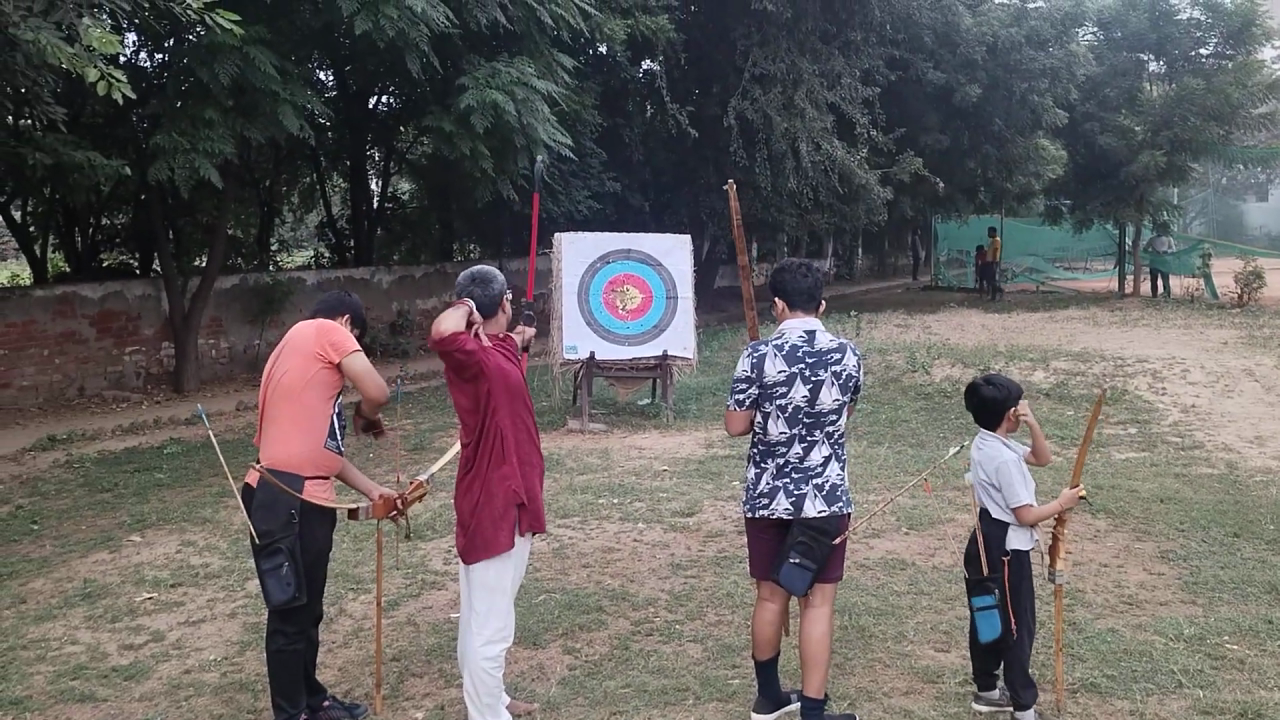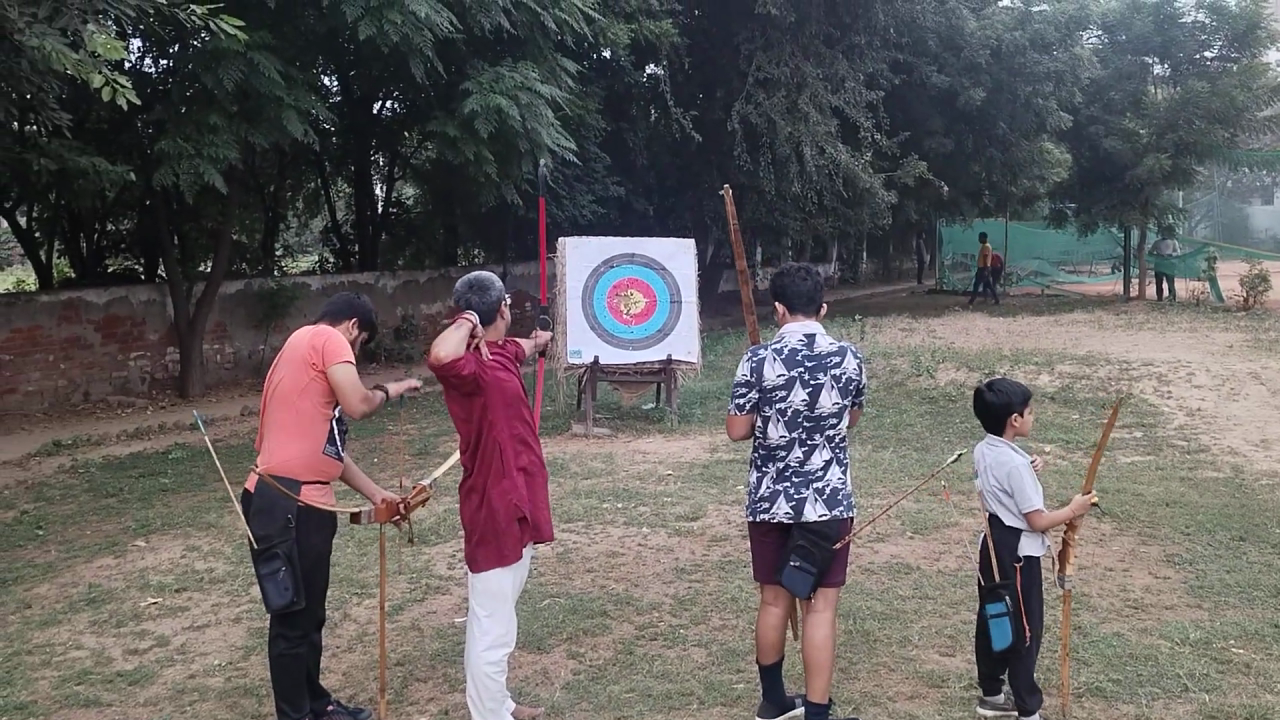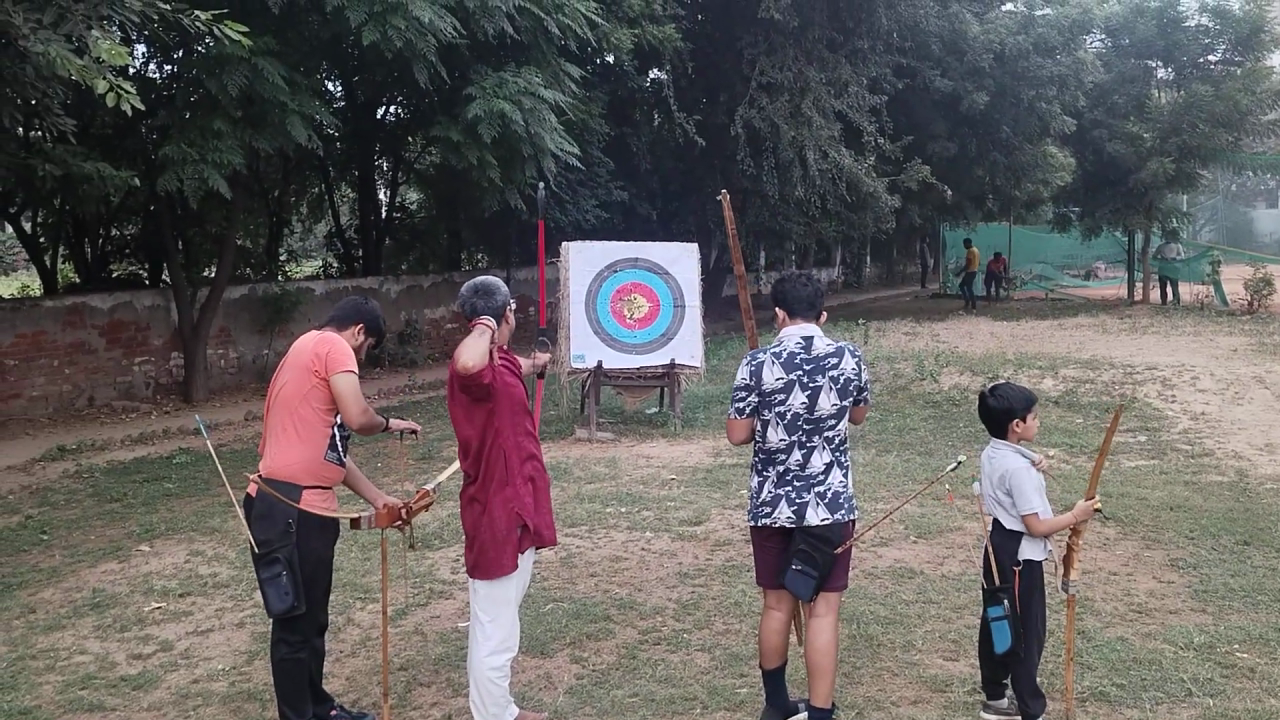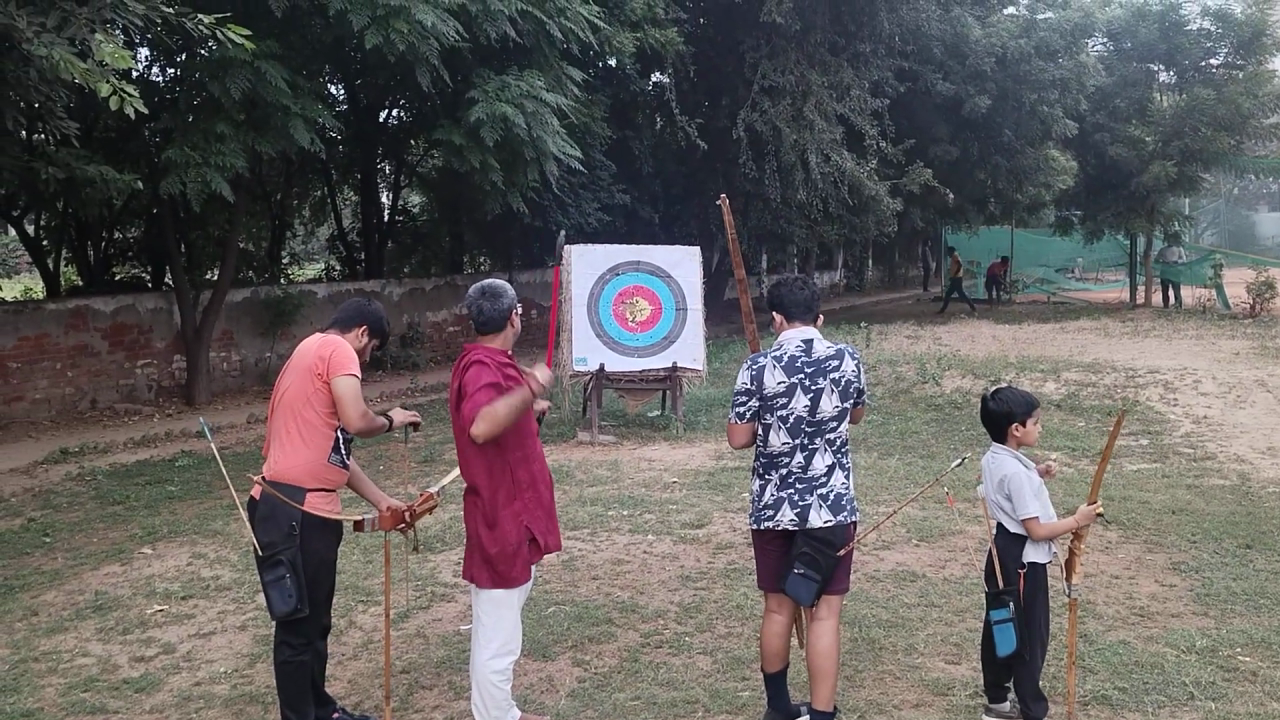
dt=0.4s
person 1, frame 1
left shoulder: (759, 355)
right shoulder: (848, 355)
left elbow: (736, 425)
left hip: (768, 496)
right hip: (825, 498)
left knee: (770, 595)
right knee: (818, 602)
person 1, frame 2
left shoulder: (758, 360)
right shoulder: (849, 357)
left elbow: (737, 430)
left hip: (770, 500)
right hip: (827, 501)
left knee: (774, 600)
right knee: (820, 606)
person 1, frame 3
left shoulder: (757, 363)
right shoulder: (848, 358)
left elbow: (737, 434)
left hip: (771, 504)
right hip: (829, 504)
left knee: (776, 604)
right knee: (823, 610)
person 1, frame 4
left shoulder: (758, 367)
right shoulder: (847, 360)
left elbow: (738, 438)
left hip: (774, 508)
right hip: (831, 508)
left knee: (778, 607)
right knee: (825, 612)
person 2, frame 1
left shoulder: (491, 346)
right shoulder: (470, 352)
right elbow: (441, 332)
left wrist: (517, 339)
right wrist: (467, 308)
left hip: (502, 496)
right hip: (494, 502)
left knee: (485, 614)
right knee: (490, 623)
person 2, frame 2
left shoulder: (497, 352)
right shoulder: (471, 365)
right elbow: (440, 356)
left wrist: (535, 343)
right wrist: (466, 324)
left hip: (509, 505)
right hip: (497, 510)
left knee: (492, 621)
right knee: (493, 628)
person 2, frame 3
left shoulder: (495, 361)
right shoulder: (480, 368)
right elbow: (466, 363)
left wrist: (531, 364)
right wrist: (485, 329)
left hip: (511, 509)
right hip: (500, 515)
left knee: (497, 626)
right knee: (495, 633)
person 2, frame 4
left shoulder: (489, 364)
right shoulder: (481, 368)
right elbow: (481, 427)
left wrist: (528, 402)
right wrist: (529, 389)
left hip: (513, 515)
right hip: (502, 521)
left knee: (498, 630)
right knee: (497, 636)
person 3, frame 1
left shoulder: (296, 350)
right shoulder: (326, 331)
right elbow: (376, 393)
left wrist: (371, 488)
right wrist: (366, 417)
left hip: (300, 498)
right hip: (287, 499)
left knee: (306, 608)
right knee: (291, 612)
person 3, frame 2
left shoulder: (306, 348)
right shoulder: (327, 339)
right elbow: (357, 405)
left wrist: (375, 493)
right wrist: (388, 390)
left hip: (301, 503)
right hip: (286, 503)
left knee: (309, 613)
right knee: (293, 617)
person 3, frame 3
left shoulder: (311, 352)
right shoulder: (331, 346)
left elbow: (330, 448)
right elbow: (357, 418)
left wrist: (378, 498)
right wrist: (389, 423)
left hip: (305, 508)
right hip: (288, 508)
left knee: (312, 618)
right knee: (296, 622)
person 3, frame 4
left shoulder: (316, 355)
right shoulder: (334, 349)
left elbow: (334, 448)
right elbow: (356, 421)
left wrist: (382, 500)
right wrist: (391, 420)
left hip: (308, 510)
right hip: (292, 510)
left knee: (315, 621)
right knee: (299, 625)
person 4, frame 1
left shoulder: (984, 443)
right shoulder: (1005, 458)
left elbow: (1042, 458)
right elbow: (1025, 515)
left wrist: (1033, 424)
right wrist: (1062, 503)
left hip: (985, 541)
right hip: (1007, 548)
right knee: (1018, 629)
left ankle: (986, 691)
person 4, frame 2
left shoulder: (983, 450)
right shoulder: (1015, 464)
right elbow: (1037, 521)
right wrist: (1073, 509)
left hip: (994, 544)
right hip: (1017, 553)
left knee: (991, 622)
right knee: (1024, 633)
person 4, frame 3
left shoulder: (992, 454)
right shoulder: (1018, 467)
right elbow: (1035, 526)
left wrist: (1034, 468)
right wrist: (1075, 516)
left hip: (999, 548)
right hip: (1020, 557)
left knee: (996, 626)
right knee: (1026, 636)
person 4, frame 4
left shoulder: (993, 459)
right shoulder: (1017, 473)
right elbow: (1036, 530)
left wrist: (1038, 475)
right wrist: (1077, 520)
left hip: (1003, 553)
right hip: (1024, 562)
right knee: (1029, 640)
